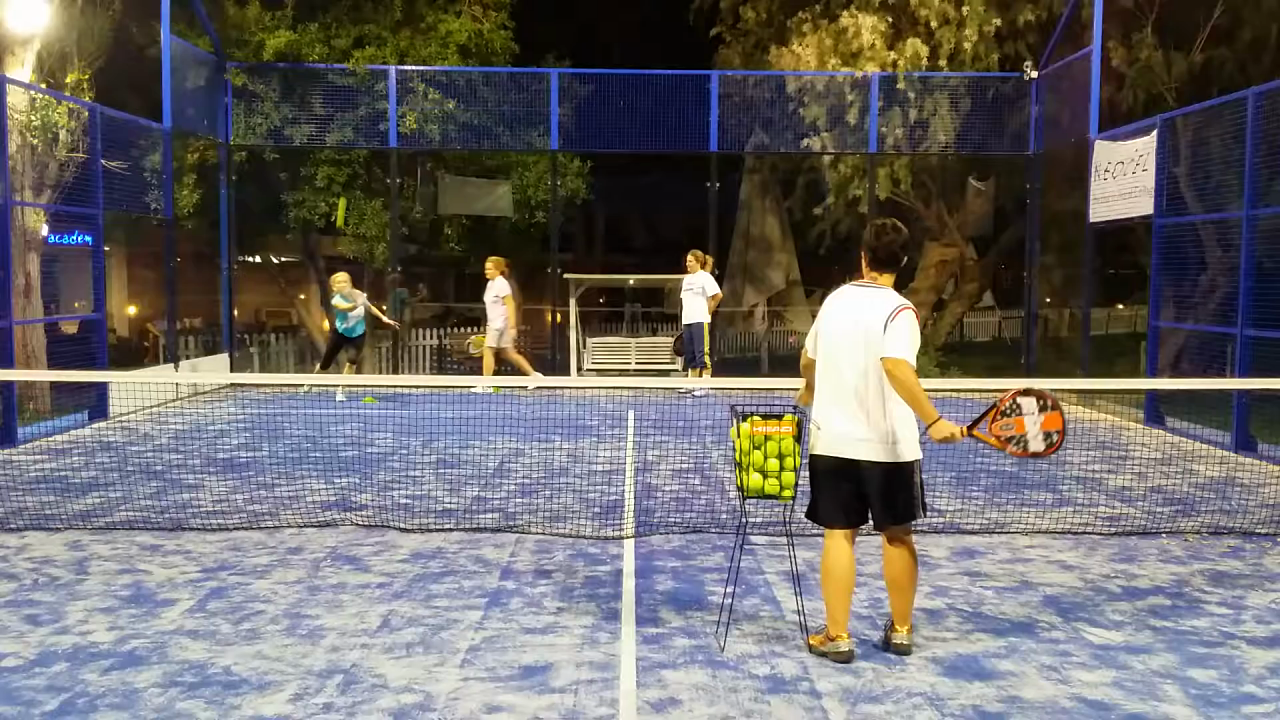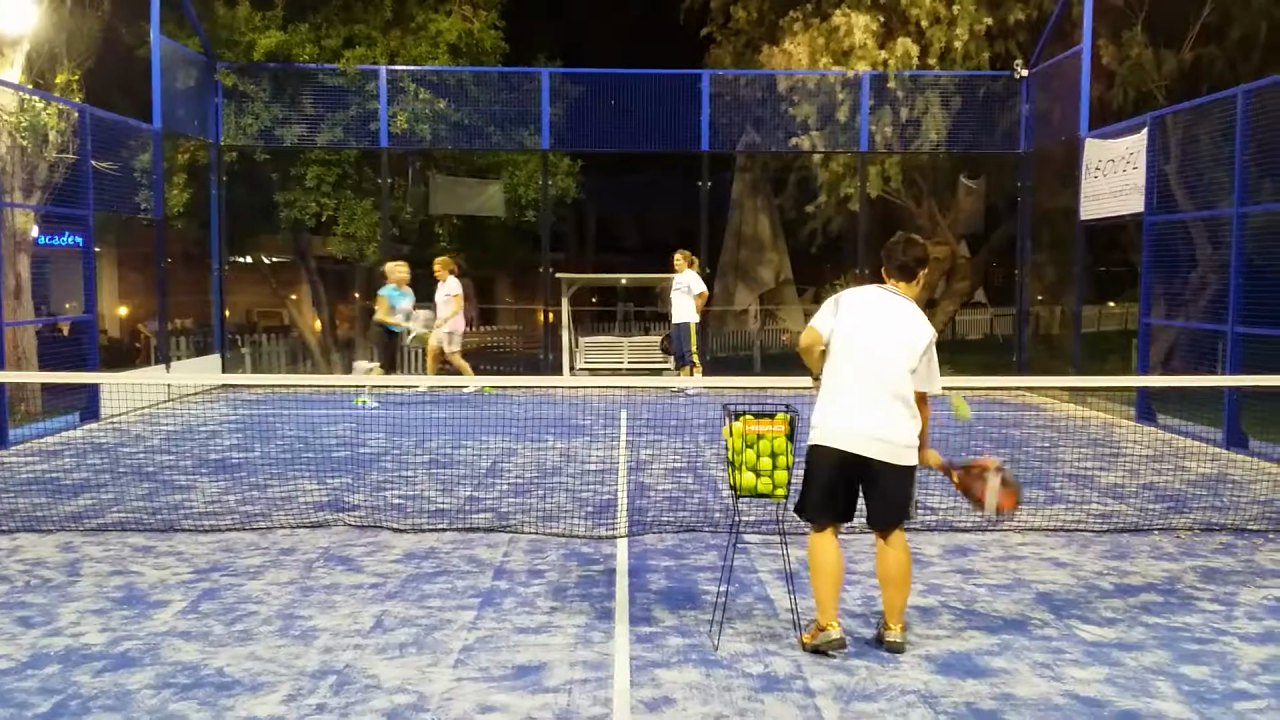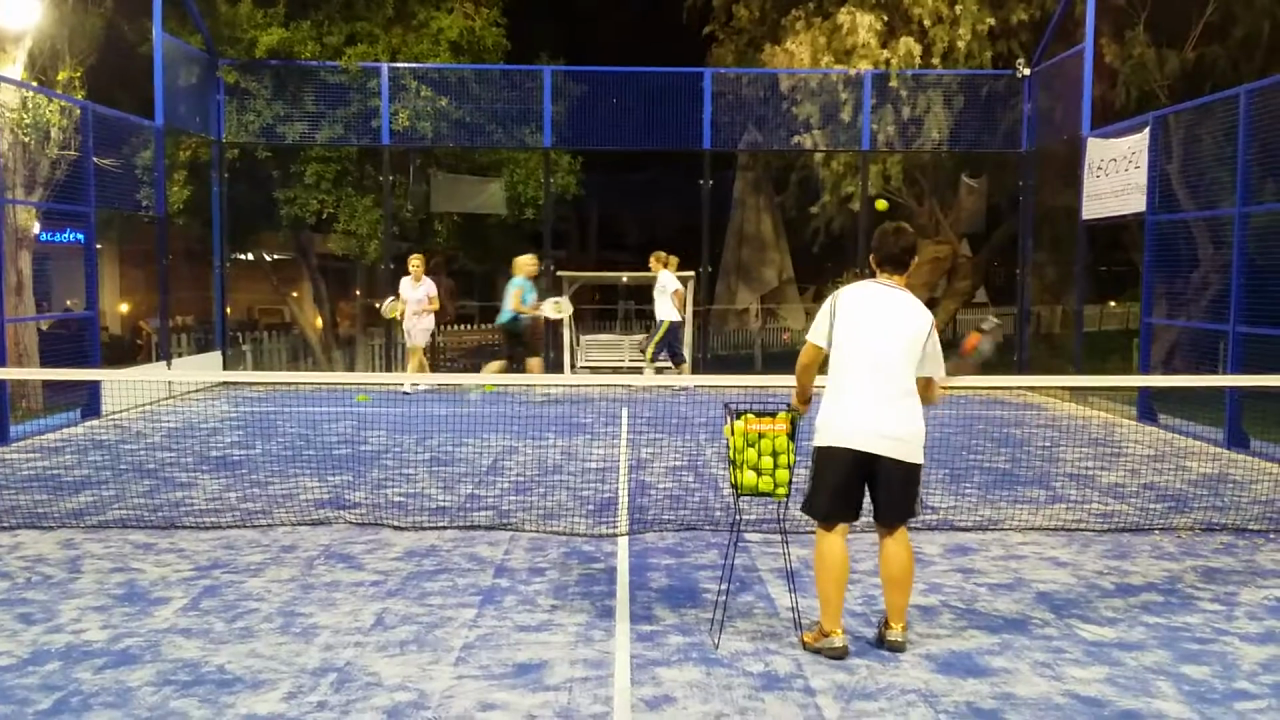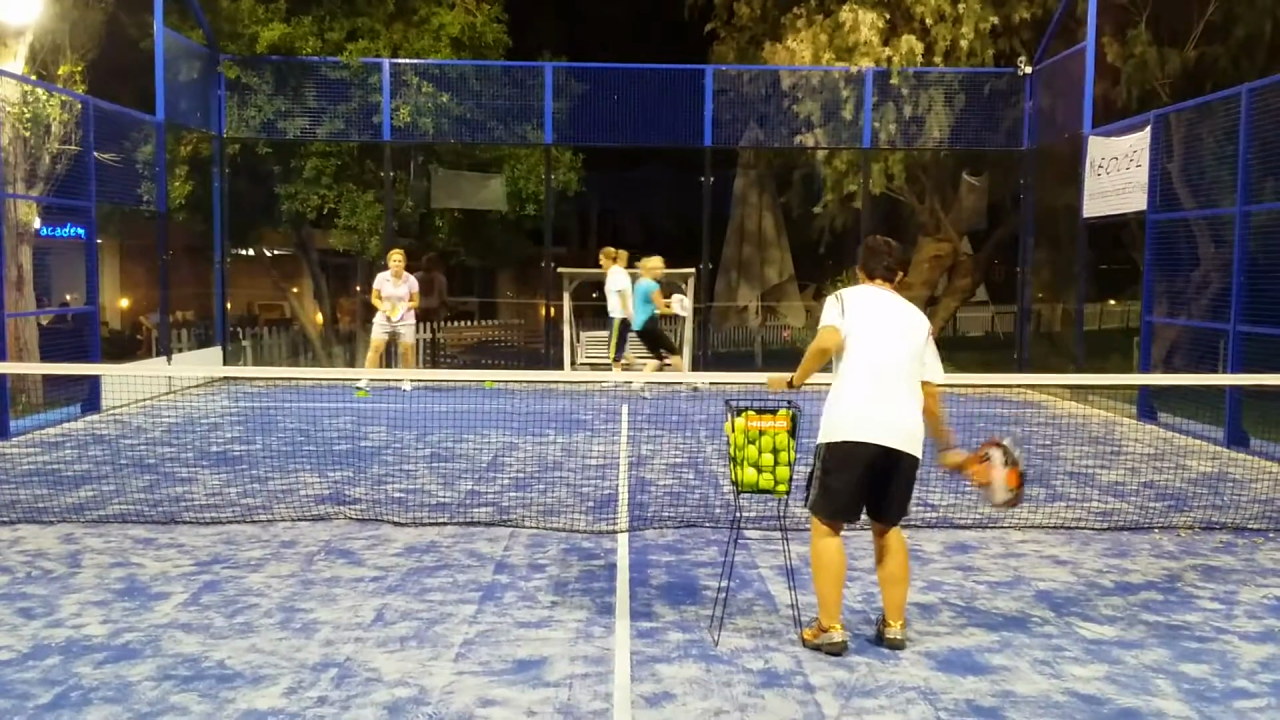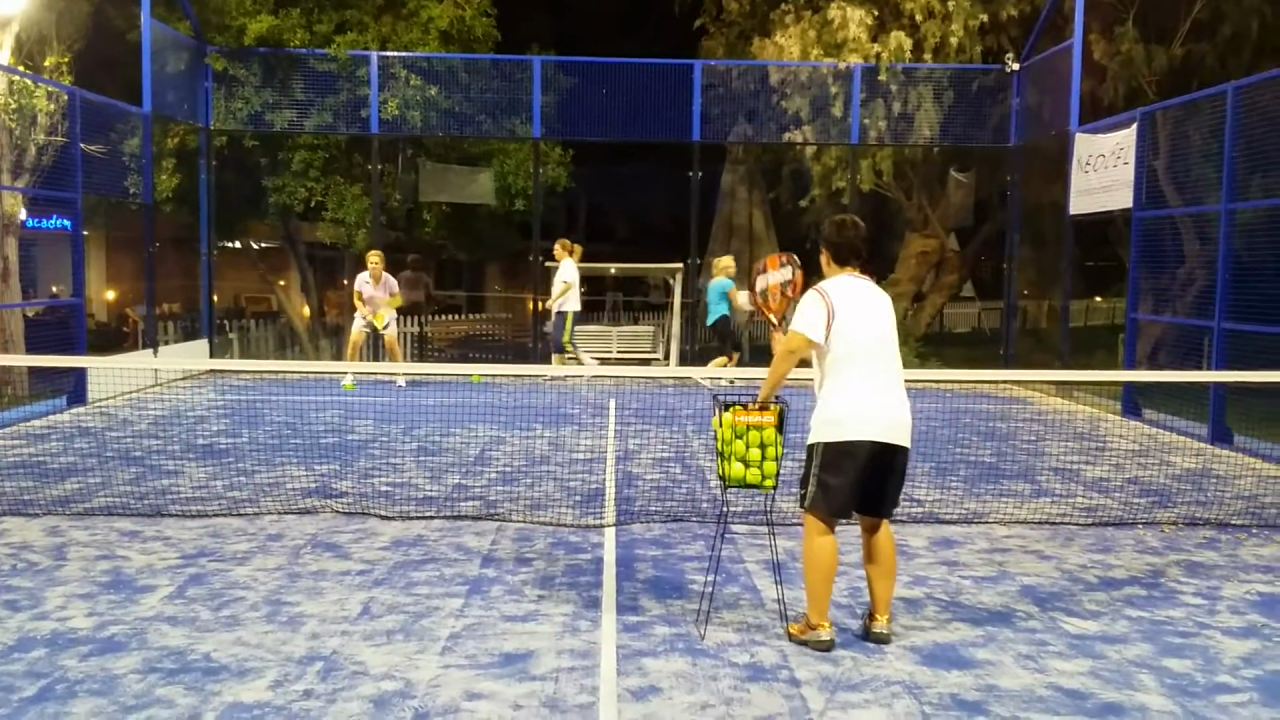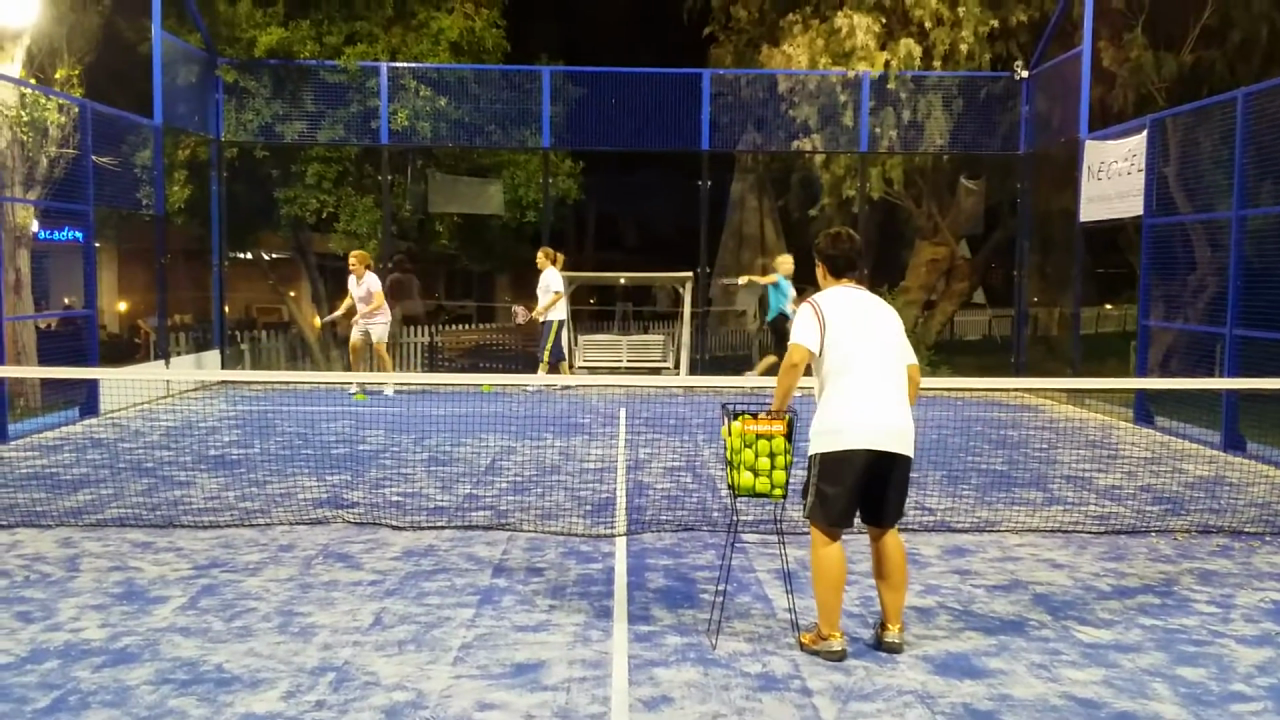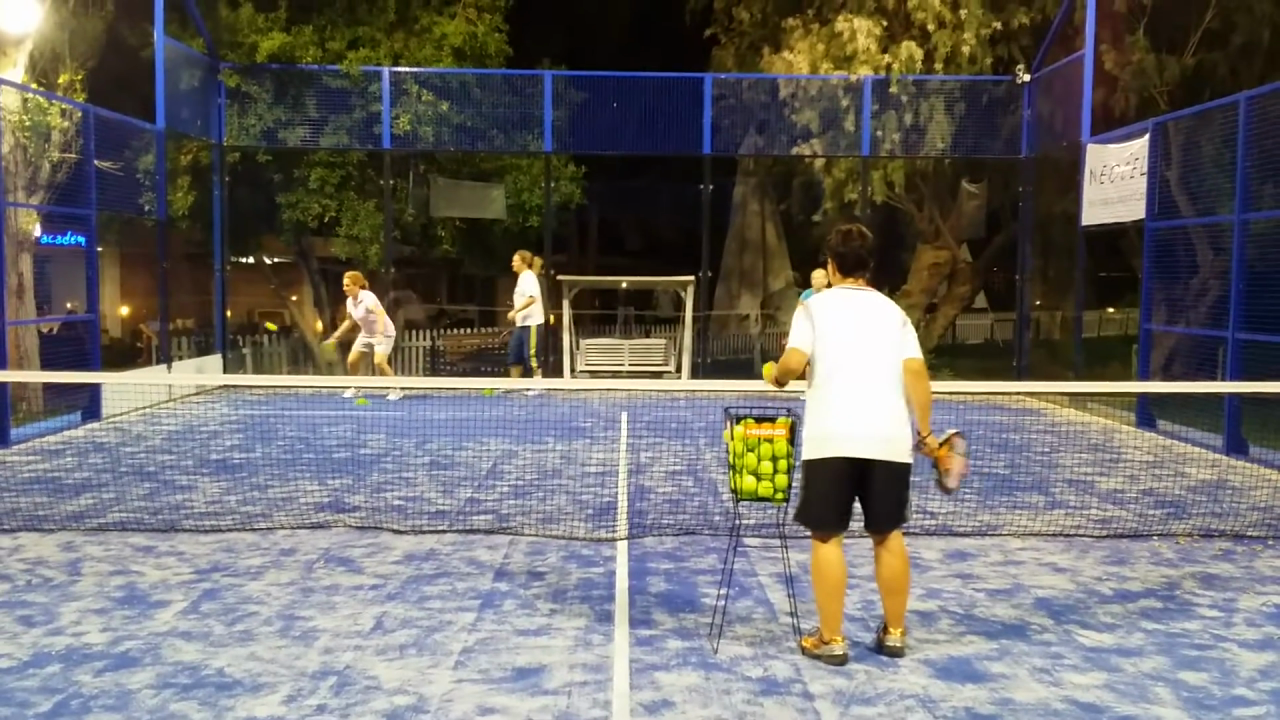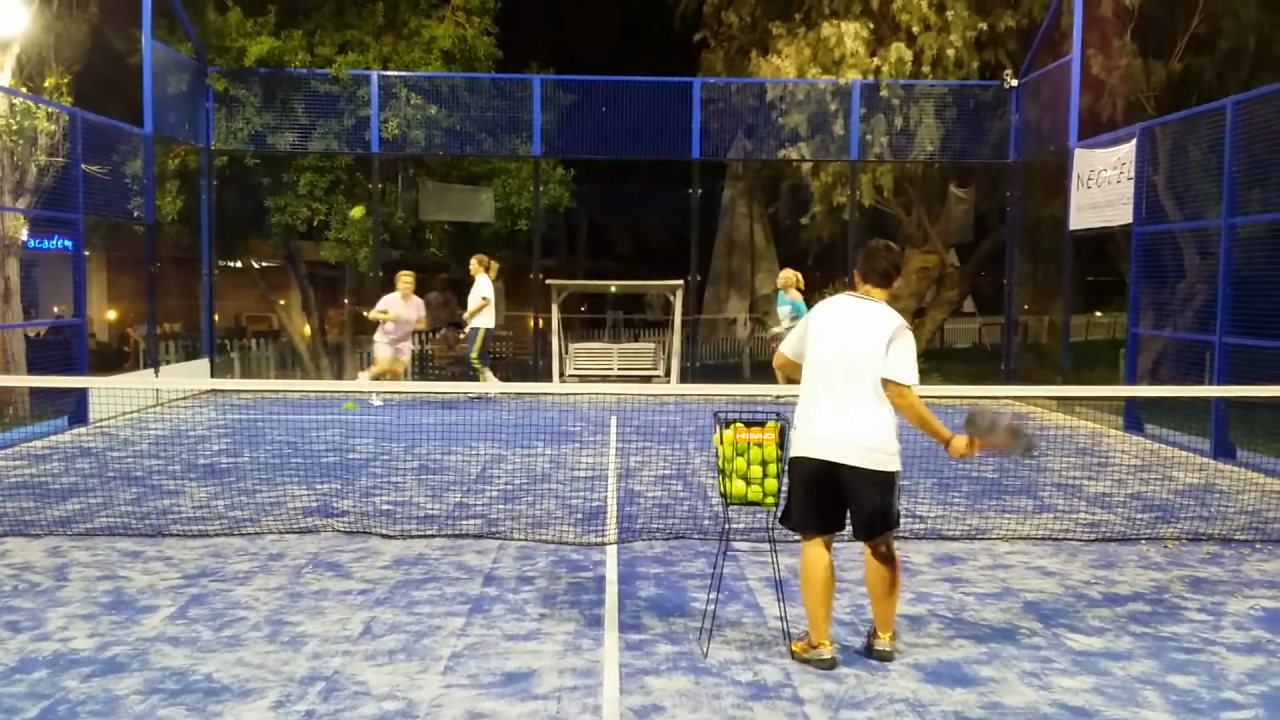
dt=0.5s
person 1, frame 1
left shoulder: (834, 300)
right shoulder: (898, 310)
left elbow: (808, 362)
right elbow: (896, 368)
left wrist: (809, 393)
right wrist: (933, 420)
left hip: (831, 440)
right hip: (886, 445)
left knee: (838, 535)
right knee: (897, 535)
left ankle: (837, 636)
right ankle: (900, 630)
person 1, frame 2
left shoulder: (847, 298)
right shoulder: (921, 327)
left elbow: (809, 342)
right elbow: (919, 401)
left wrist: (822, 372)
right wrist: (924, 446)
left hip: (834, 435)
right hip: (892, 444)
left knee: (824, 528)
right knee: (890, 533)
left ankle: (828, 626)
right ankle: (893, 628)
person 1, frame 3
left shoulder: (843, 297)
right shoulder: (921, 315)
left elbow: (809, 358)
right elbow: (927, 389)
left wrist: (801, 394)
right wrist: (933, 392)
left hip: (841, 431)
right hip: (899, 438)
left knee: (831, 528)
right knee: (892, 530)
left ankle: (830, 632)
right ankle: (894, 627)
person 1, frame 4
left shoulder: (845, 298)
right shoulder: (917, 318)
left elbow: (828, 342)
right elbow: (928, 394)
left wrist: (793, 380)
right wrist: (946, 445)
left hip: (851, 428)
right hip: (903, 435)
left knee: (826, 525)
right knee: (888, 527)
left ankle: (830, 629)
right ankle: (893, 625)
person 1, frame 5
left shoulder: (824, 294)
right shoulder: (880, 296)
left elbow: (793, 348)
left wrist: (764, 396)
right wrist: (819, 360)
left hip: (844, 425)
right hip: (893, 425)
left knee: (819, 521)
right knee: (876, 522)
left ankle: (816, 625)
right ankle: (880, 620)
person 1, frame 6
left shoulder: (817, 306)
right shoulder: (885, 309)
left elbow: (796, 361)
right elbow: (912, 375)
left wrist: (777, 408)
left hip: (843, 434)
right hip: (896, 434)
left knee: (825, 531)
right knee: (885, 530)
left ankle: (828, 636)
right ankle: (892, 628)
person 1, frame 7
left shoulder: (815, 306)
right shoulder: (892, 311)
left elbow: (794, 363)
right elbow: (915, 372)
left wrist: (776, 375)
right wrist: (924, 430)
left hip: (830, 439)
right hip: (887, 441)
left knee: (827, 537)
right knee: (888, 536)
left ankle: (830, 639)
right ankle: (894, 633)
person 1, frame 8
left shoulder: (821, 310)
right shoulder: (894, 325)
left elbow: (782, 363)
right elbow: (900, 396)
right wrist: (947, 439)
left hip: (813, 444)
right hip: (870, 450)
left knee: (816, 541)
right knee: (879, 543)
left ankle: (819, 643)
right ankle: (883, 637)
